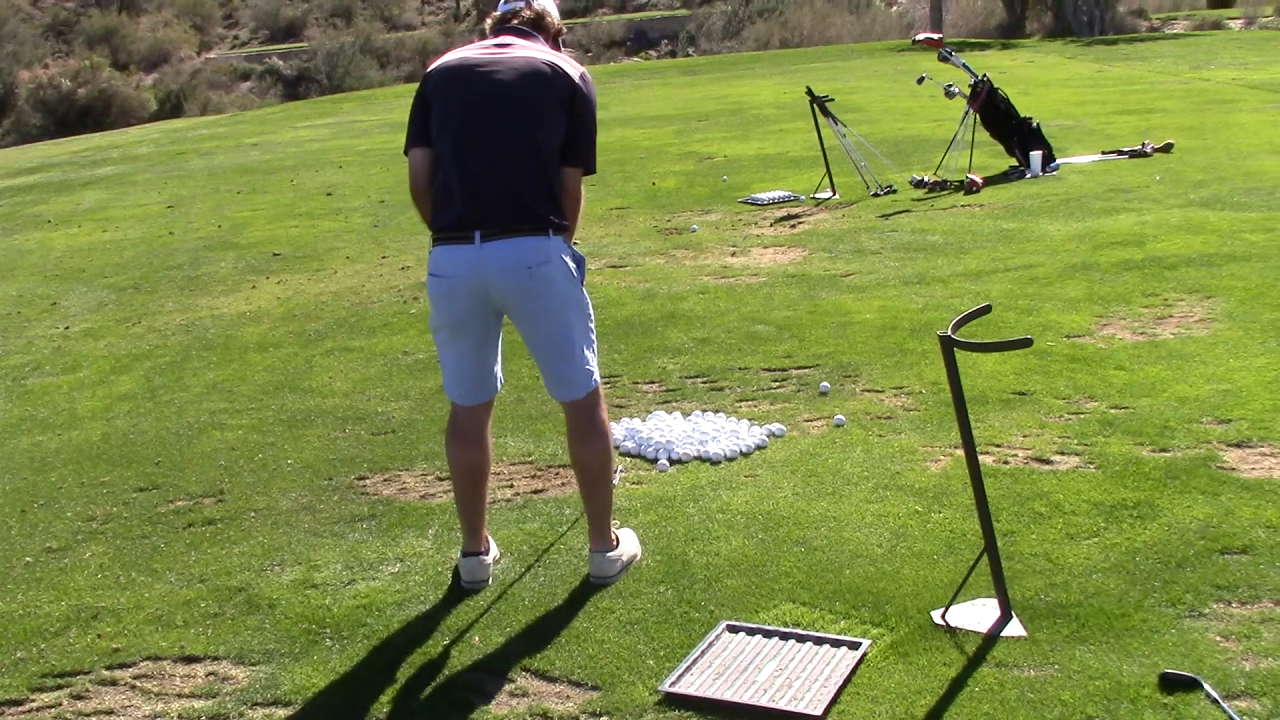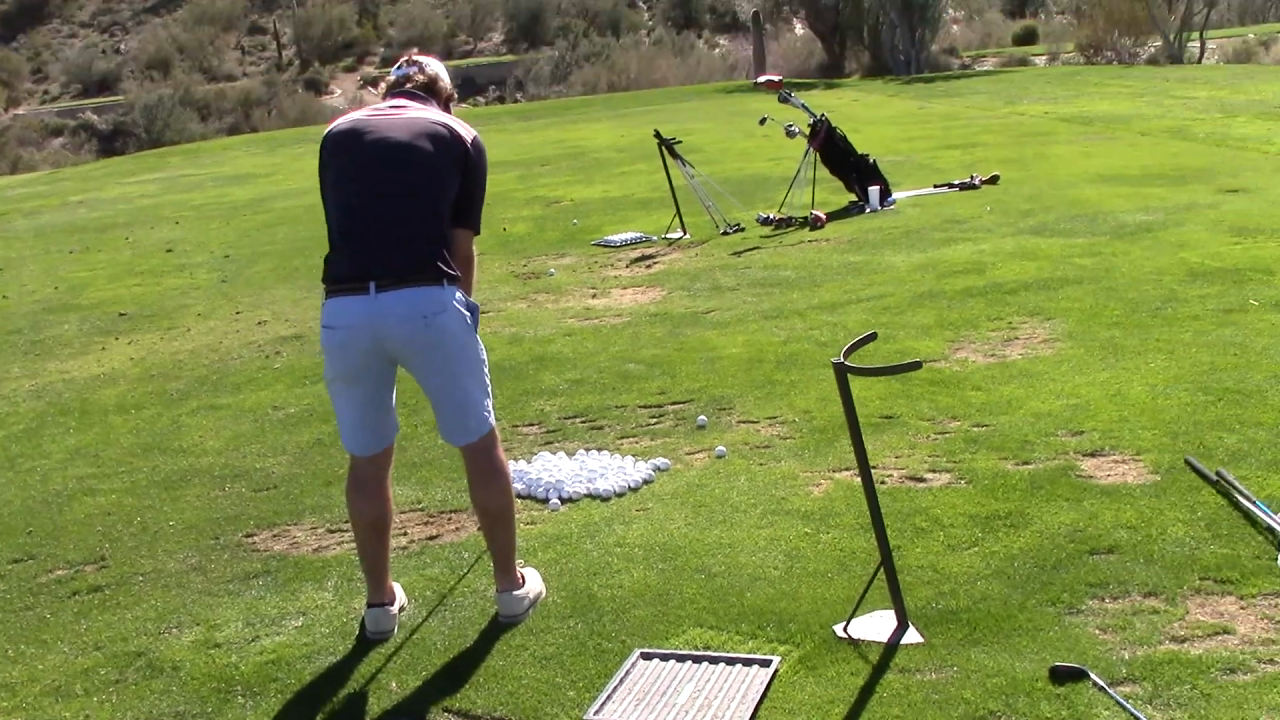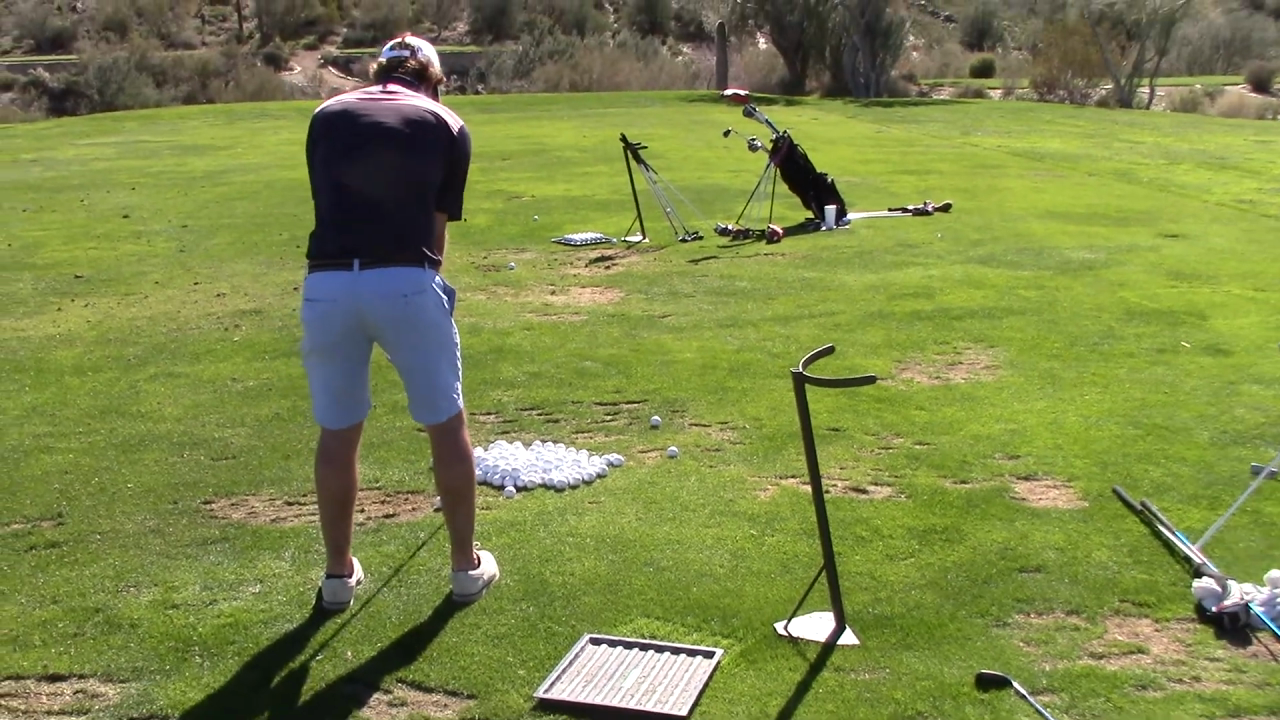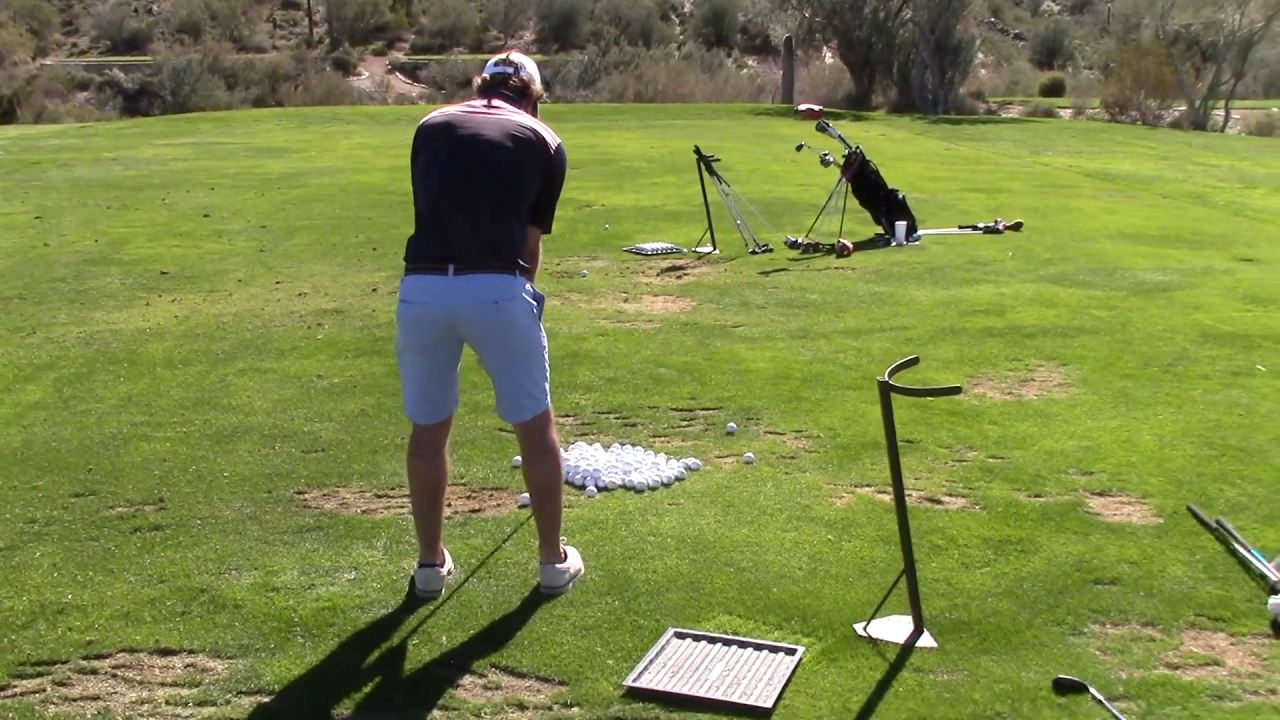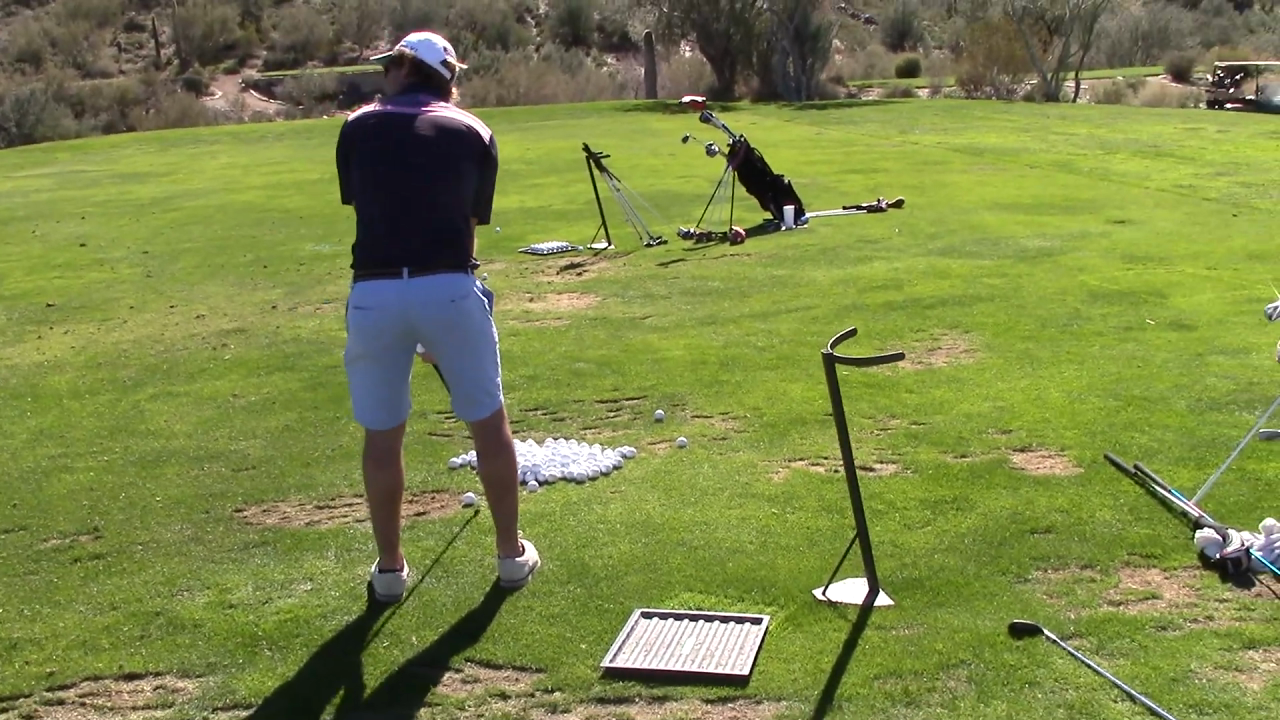
dt=0.5s
person 1, frame 1
left shoulder: (441, 70)
right shoulder: (568, 73)
left elbow: (419, 181)
right elbow: (569, 190)
left hip: (451, 258)
right hip: (533, 252)
left knee: (468, 407)
right knee: (582, 402)
left ankle: (475, 550)
right ankle: (604, 545)
person 1, frame 2
left shoulder: (338, 133)
right shoulder: (459, 136)
right elbow: (461, 246)
right wrist: (459, 303)
left hip: (346, 308)
right hip: (427, 301)
left knee: (367, 460)
right knee: (479, 443)
left ankle: (381, 600)
right ankle: (510, 583)
person 1, frame 3
left shoulder: (328, 114)
right shoulder: (447, 125)
left hip: (328, 283)
right hip: (406, 283)
left knee: (337, 433)
right knee: (447, 425)
left ankle: (339, 572)
right ankle: (466, 564)
person 1, frame 4
left shoulder: (432, 126)
right shoulder: (544, 142)
left hip: (423, 286)
right hip: (497, 288)
left knee: (428, 428)
right knee: (535, 424)
left ankle: (431, 561)
right ankle: (553, 558)
person 1, frame 5
left shoulder: (358, 127)
right shoulder: (475, 134)
left elbow: (360, 209)
left hip: (374, 292)
right hip: (449, 288)
left knee: (382, 434)
right knee: (488, 421)
left ankle: (390, 567)
right ankle: (511, 552)
